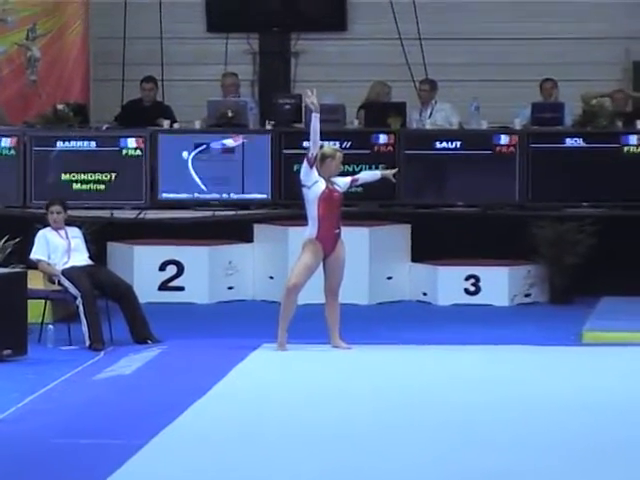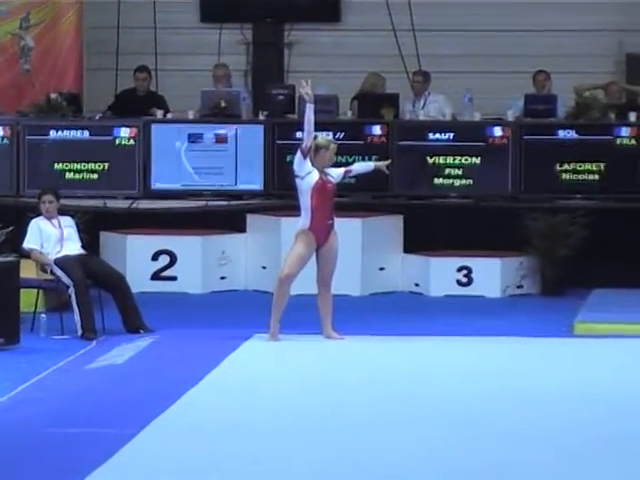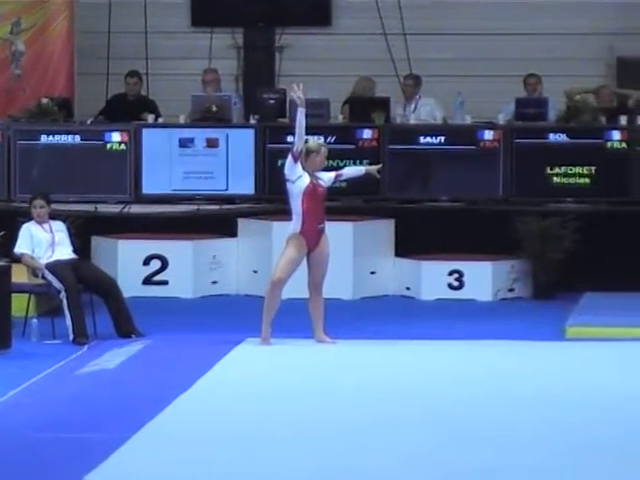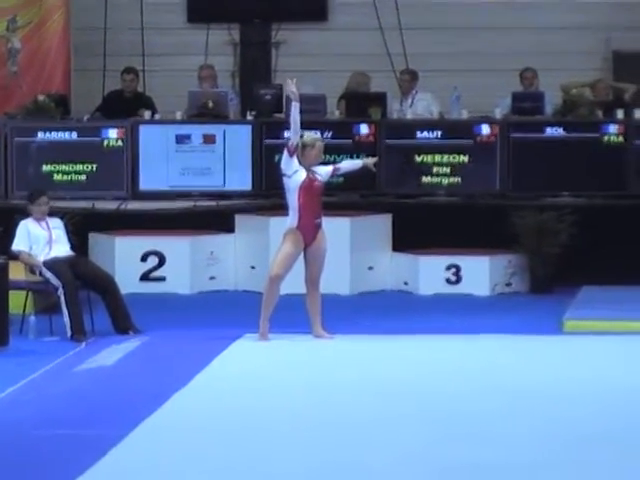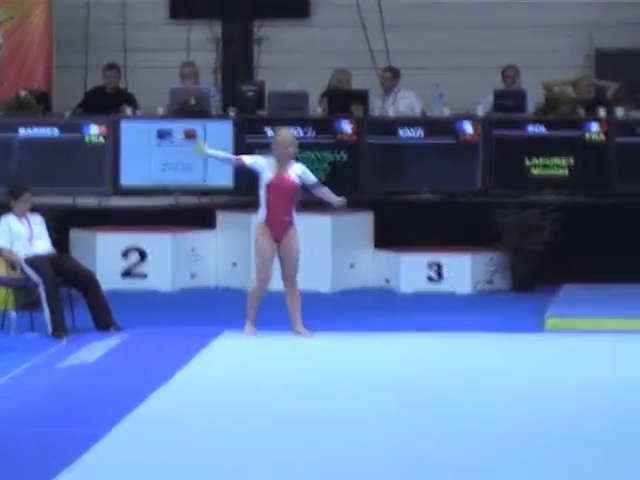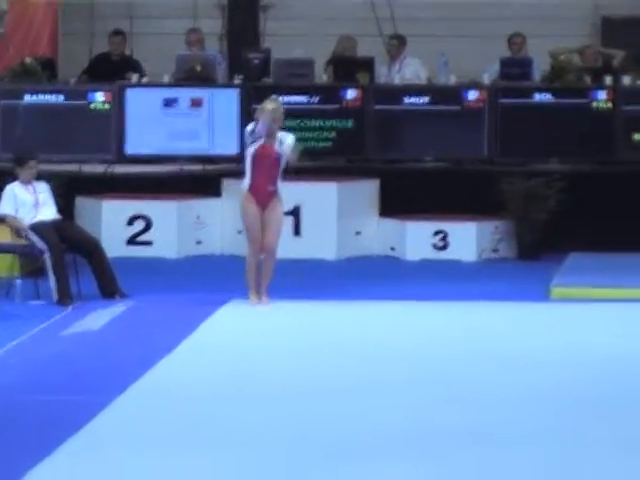
dt=0.4s
person 1, frame 1
left shoulder: (338, 183)
right shoulder: (309, 177)
left elbow: (360, 177)
right elbow: (314, 145)
left wrist: (383, 173)
right wrist: (315, 113)
left hip: (336, 243)
right hip: (315, 243)
left knee: (332, 292)
right knee: (292, 285)
left ankle: (335, 338)
right ankle: (281, 336)
person 1, frame 2
left shoulder: (331, 174)
right shoulder: (303, 167)
left elbow: (354, 168)
right elbow: (308, 135)
left wrist: (377, 165)
right wrist: (310, 103)
left hip: (329, 234)
right hip: (308, 233)
left knee: (325, 283)
right knee: (285, 276)
left ankle: (327, 329)
right ankle: (274, 326)
person 1, frame 3
left shoulder: (321, 178)
right shoulder: (294, 171)
left elbow: (343, 173)
right elbow: (299, 140)
left wrist: (367, 169)
right wrist: (301, 108)
left hip: (319, 237)
right hip: (299, 237)
left knee: (316, 286)
right knee: (277, 280)
left ankle: (319, 333)
right ankle: (265, 330)
person 1, frame 4
left shoulder: (319, 172)
right shoulder: (290, 166)
left elbow: (341, 166)
right elbow: (294, 133)
left wrist: (364, 162)
right wrist: (294, 102)
left hip: (316, 233)
right hip: (295, 232)
left knee: (313, 282)
right knee: (275, 275)
left ankle: (317, 328)
right ankle: (263, 325)
person 1, frame 5
left shoulder: (300, 170)
right shoulder: (263, 163)
left elbow: (317, 187)
right elbow: (237, 160)
left wrist: (334, 199)
right wrist: (209, 152)
left hip: (289, 230)
right hip: (266, 228)
left knee: (291, 279)
right knee: (263, 279)
left ankle: (298, 325)
right ankle: (249, 322)
person 1, frame 6
left shoulder: (284, 137)
right shoulder: (252, 132)
left elbow: (287, 145)
right elbow: (258, 128)
left wrist: (288, 144)
right wrist: (264, 122)
left hip: (272, 197)
right hip: (252, 195)
left knee: (270, 248)
right knee: (255, 248)
left ankle: (263, 292)
right ankle: (253, 292)
person 2, frame 1
left shoulder: (76, 231)
right shoulder: (43, 234)
right elbow: (41, 264)
left wrist: (87, 267)
right wrist: (59, 274)
left hip: (89, 267)
right hip: (68, 270)
left knee: (125, 288)
right knee: (86, 292)
left ankle: (142, 334)
right ankle: (94, 340)
person 2, frame 2
left shoulder: (68, 220)
right shoulder: (36, 223)
right elbow: (34, 253)
left wrist: (84, 254)
right wrist: (51, 263)
left hip: (82, 256)
right hip: (60, 259)
left knee: (117, 278)
right knee: (79, 281)
left ankle: (134, 324)
right ankle: (87, 329)
person 2, frame 3
left shoulder: (60, 225)
right shoulder: (27, 228)
right elbow: (25, 258)
right wrist: (42, 268)
left hip: (73, 260)
right hip: (51, 264)
left knee: (108, 283)
right knee: (70, 285)
left ankle: (126, 328)
right ankle: (79, 334)
person 2, frame 4
left shoulder: (57, 222)
right shoulder: (25, 225)
right elbow: (22, 255)
left wrist: (73, 256)
right wrist: (39, 265)
left hip: (71, 258)
right hip: (49, 262)
left knee: (106, 280)
right knee: (68, 282)
left ankle: (124, 325)
right ankle: (76, 331)
person 2, frame 5
left shoulder: (37, 218)
left wrist: (56, 255)
right wrist: (20, 262)
left hip: (51, 254)
right hip: (29, 258)
left knee: (87, 276)
right knee: (49, 278)
left ankle: (105, 322)
right ankle: (57, 328)
person 2, frame 6
left shoulder: (43, 186)
left wrist: (59, 219)
right wrist: (26, 229)
left hip: (56, 221)
right hip: (35, 225)
left knee: (92, 244)
right knee: (54, 246)
left ankle: (110, 289)
right ankle: (62, 295)
